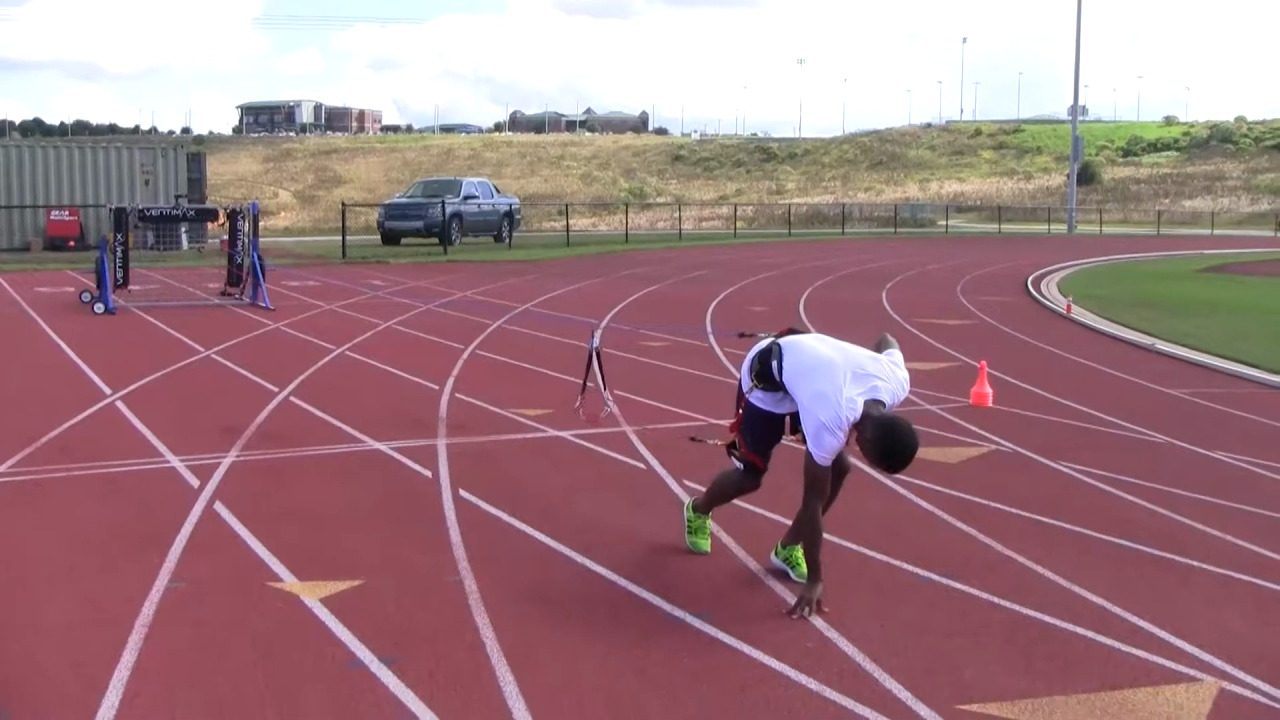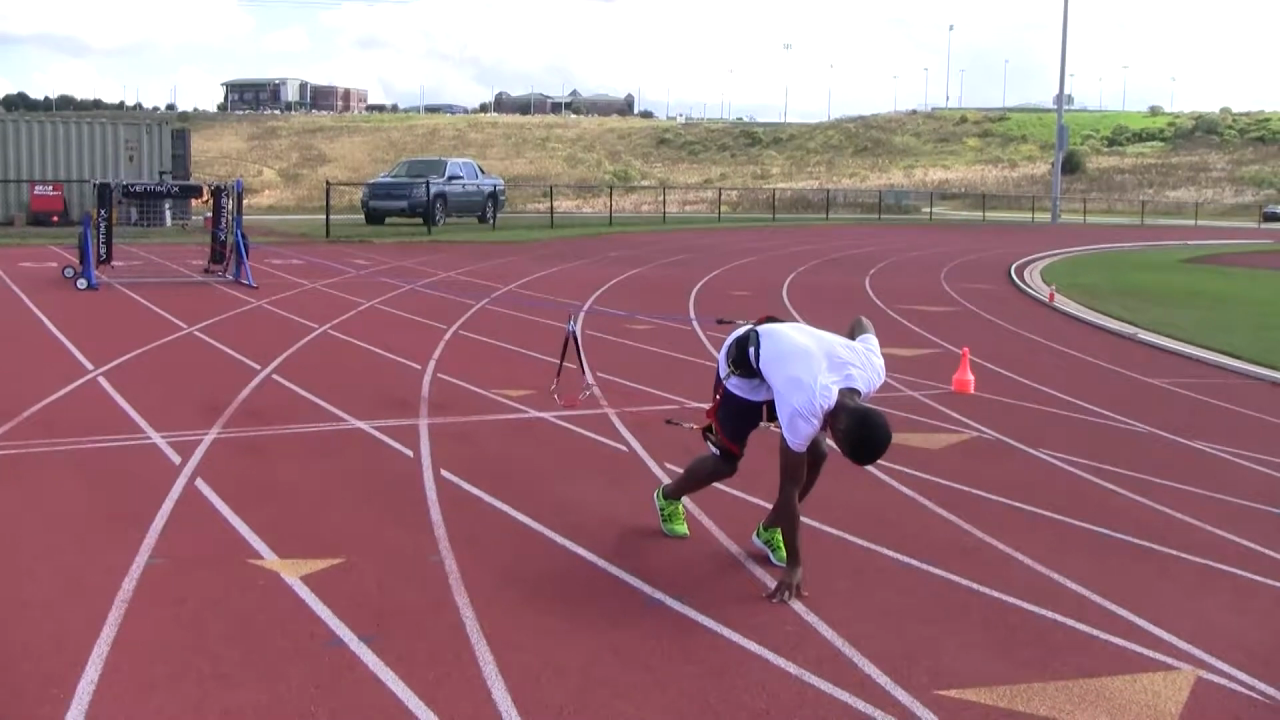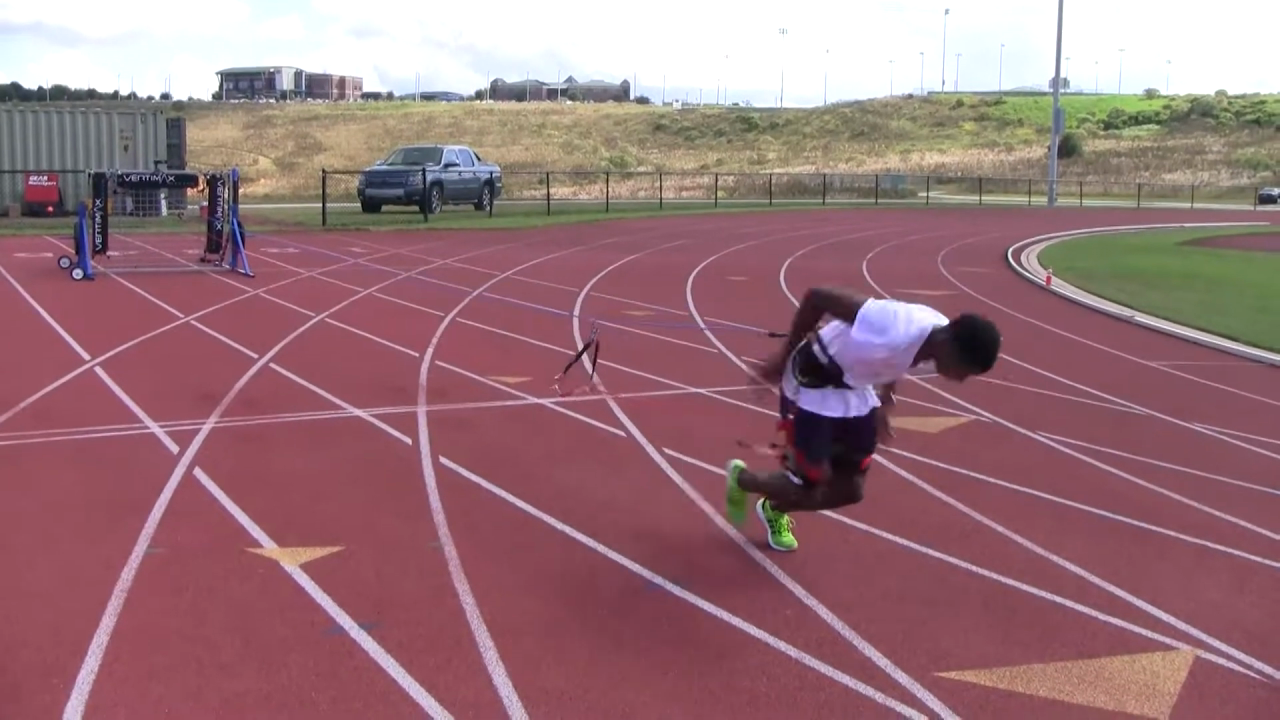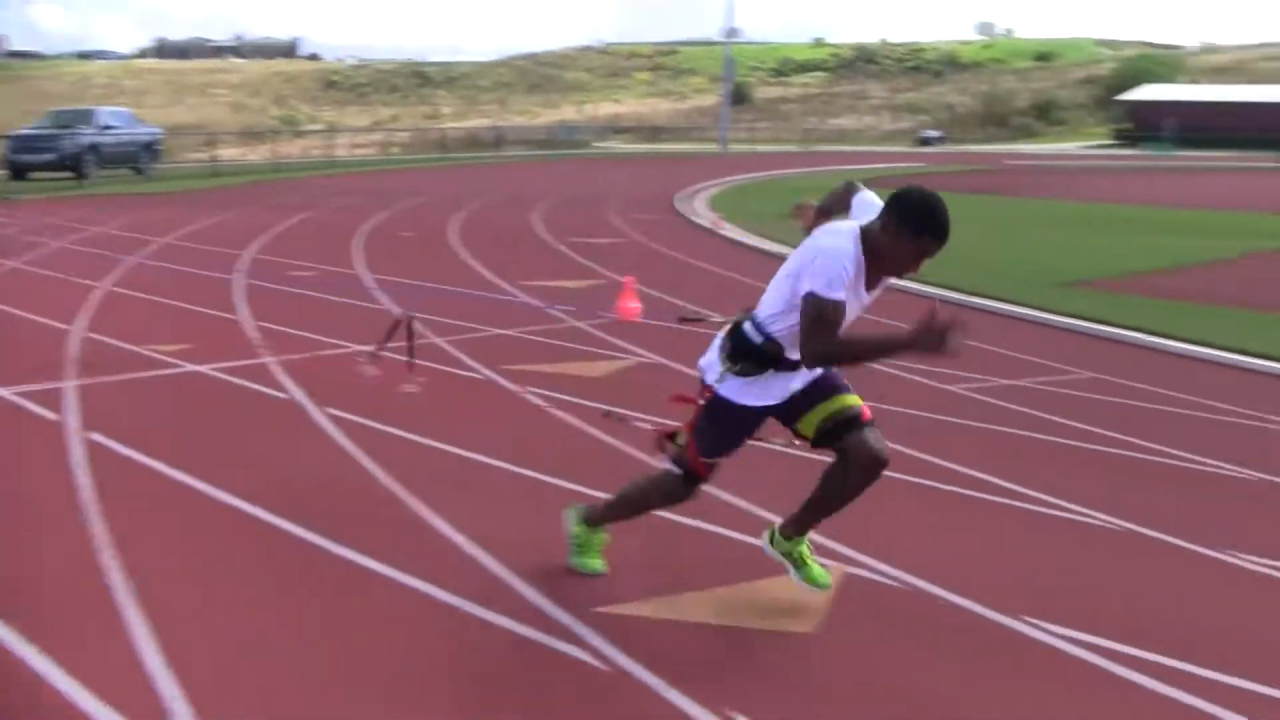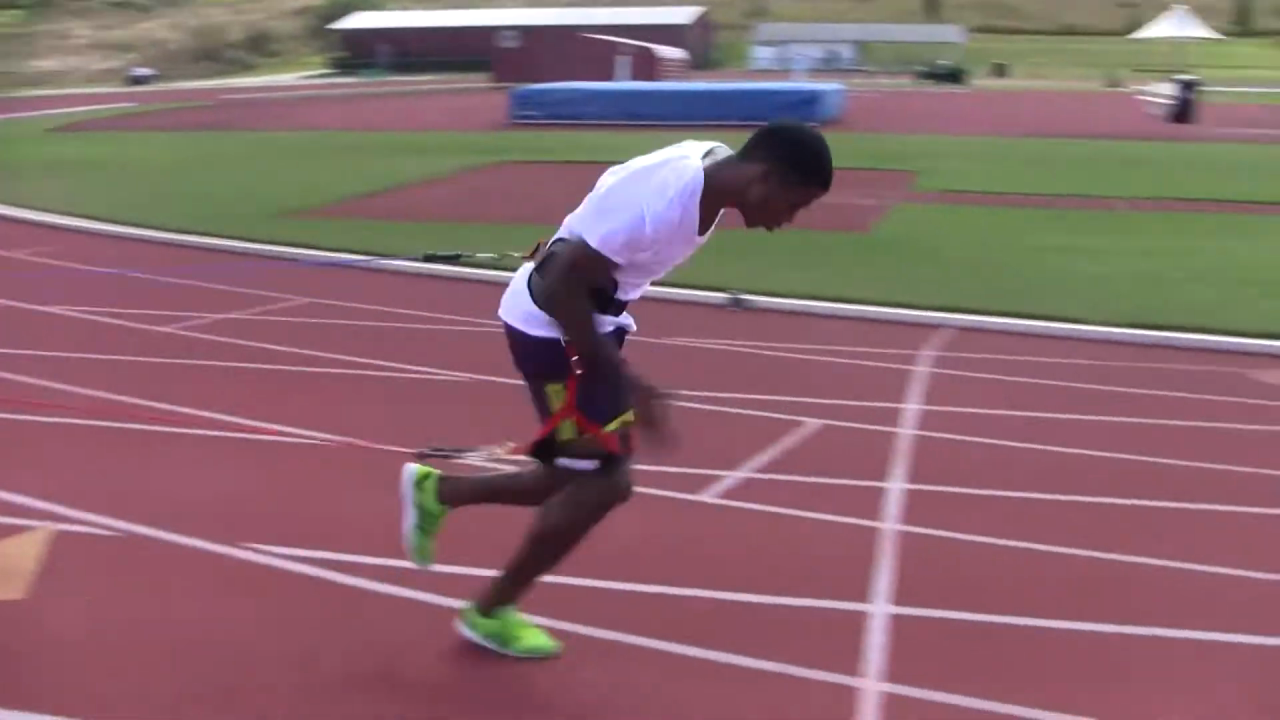
dt=0.4s
person 1, frame 1
left shoulder: (898, 382)
right shoulder: (830, 424)
left elbow: (886, 341)
right elbow: (813, 502)
right wrist: (814, 579)
left hip: (809, 361)
right hip: (767, 374)
left knee: (839, 466)
right knee: (750, 475)
left ankle: (789, 548)
right ankle: (698, 511)
person 1, frame 2
left shoulder: (873, 370)
right shoulder: (805, 411)
left elbow: (861, 323)
right elbow: (790, 488)
right wrist: (794, 564)
left hip: (786, 345)
right hip: (745, 362)
left knee: (816, 453)
right knee: (726, 462)
left ankle: (770, 530)
right ankle: (669, 497)
person 1, frame 3
left shoulder: (948, 336)
right shoulder: (893, 331)
right elbow: (816, 296)
left wrist: (884, 404)
right wrist: (784, 356)
left hip: (855, 389)
right hip: (811, 383)
left knee: (849, 491)
right knee: (803, 490)
left ankle: (774, 510)
right ankle: (744, 479)
person 1, frame 4
left shoulder: (876, 217)
right shoulder: (833, 257)
left elbow: (851, 193)
right elbow: (818, 349)
right wrist: (908, 342)
left hip: (801, 370)
right hip: (745, 371)
left knee: (869, 456)
right knee: (685, 481)
left ankle: (789, 537)
right ankle: (587, 523)
person 1, frame 5
left shoulder: (715, 162)
right shoulder: (650, 195)
right elbow: (560, 285)
right wrist: (625, 381)
left hip: (593, 316)
right hip: (547, 320)
left knee: (602, 479)
right knee: (601, 484)
left ankle: (437, 491)
right ankle: (489, 612)
